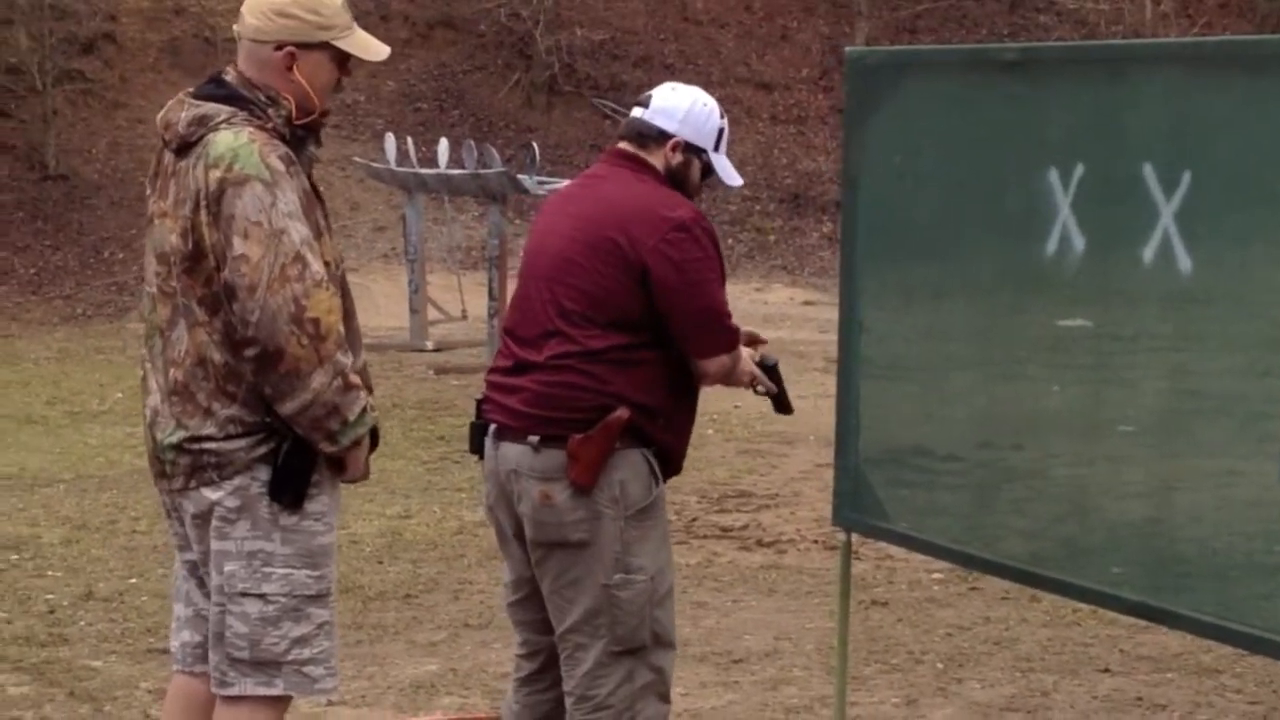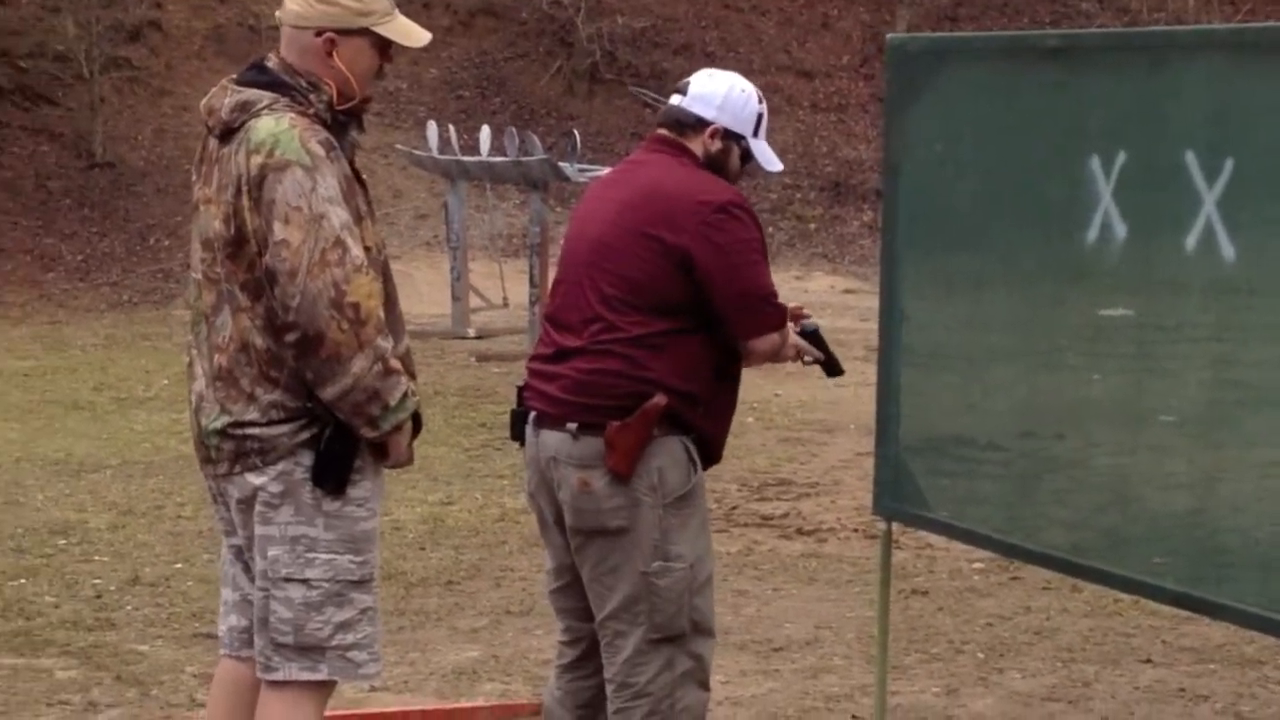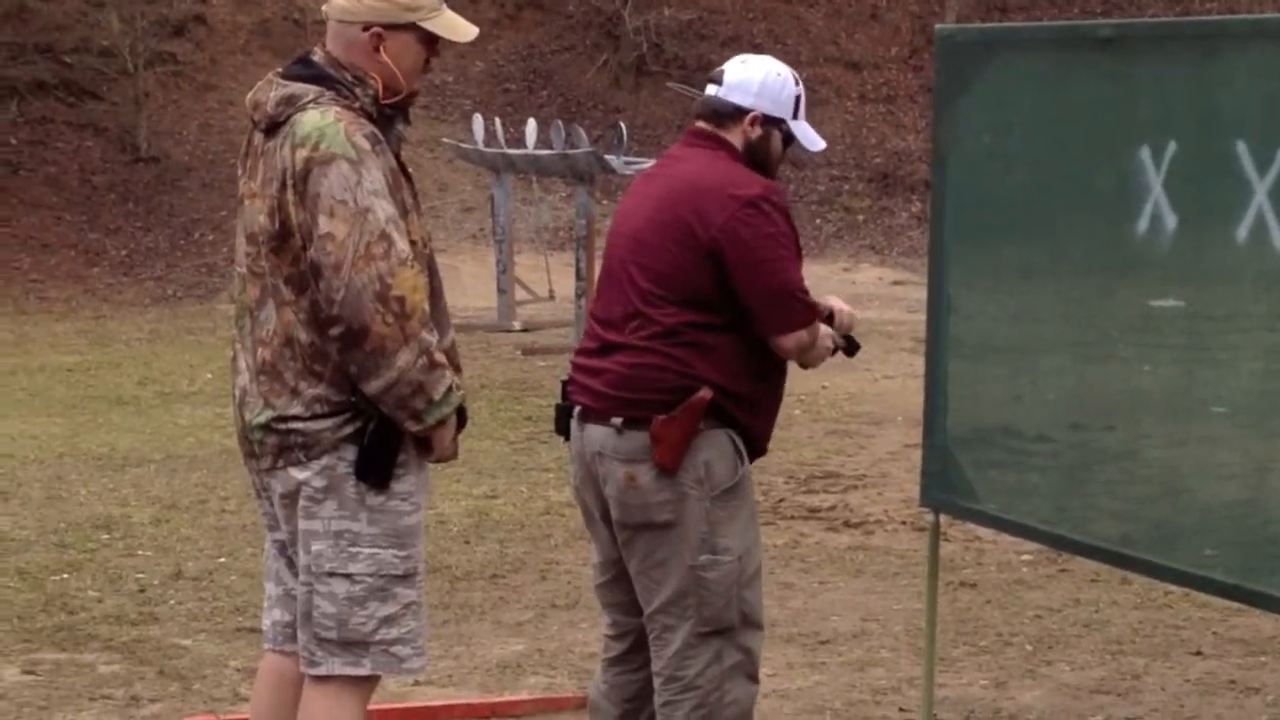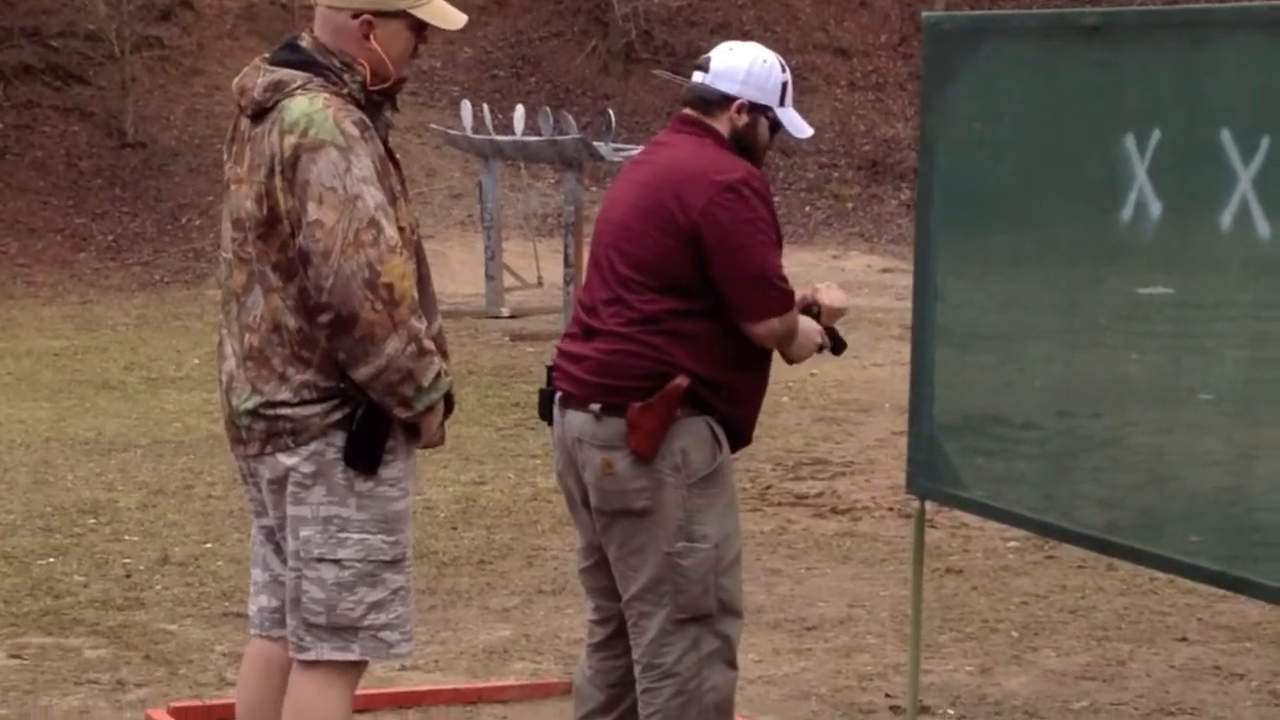
dt=0.3s
person 1, frame 1
left shoulder: (192, 143)
right shoulder: (250, 157)
right elbow: (286, 320)
right wrist: (347, 426)
left hip: (196, 440)
right hip: (260, 455)
left knee: (203, 660)
person 1, frame 2
left shoulder: (236, 131)
right shoulder: (291, 144)
right elbow: (326, 307)
right wrist: (390, 413)
left hip: (243, 426)
right hip: (303, 441)
left knee: (249, 645)
person 1, frame 3
left shoulder: (284, 123)
right shoulder: (338, 138)
right elbow: (372, 300)
right wrist: (435, 406)
left hip: (288, 420)
right hip: (349, 437)
left knee: (294, 639)
right knee: (344, 658)
person 1, frame 4
left shoulder: (267, 110)
right shoulder: (325, 125)
right elbow: (361, 289)
right wrist: (423, 392)
left hip: (273, 406)
right hip: (335, 424)
left knee: (279, 626)
right knee: (331, 646)
person 2, frame 1
left shoulder: (569, 200)
right shoulder: (668, 219)
right elbow: (712, 360)
left wrist: (717, 341)
right wrist: (737, 363)
left hip: (511, 448)
left knee: (544, 653)
right knee: (617, 666)
person 2, frame 2
left shoulder: (611, 187)
right shoulder: (708, 203)
right elbow: (761, 341)
left wrist: (763, 325)
right wrist: (786, 341)
left hip: (554, 435)
left knee: (588, 641)
right knee: (658, 651)
person 2, frame 3
left shoulder: (658, 180)
right shoulder: (743, 195)
right elbow: (790, 336)
left wrist: (806, 313)
right wrist: (819, 337)
left hip: (601, 430)
left knee: (633, 636)
right knee: (705, 644)
person 2, frame 4
left shoulder: (651, 165)
right shoulder: (725, 179)
right elbow: (764, 320)
left wrist: (797, 300)
right wrist: (800, 332)
left hip: (587, 419)
right hip: (653, 437)
left knee: (619, 623)
right knee: (687, 634)
